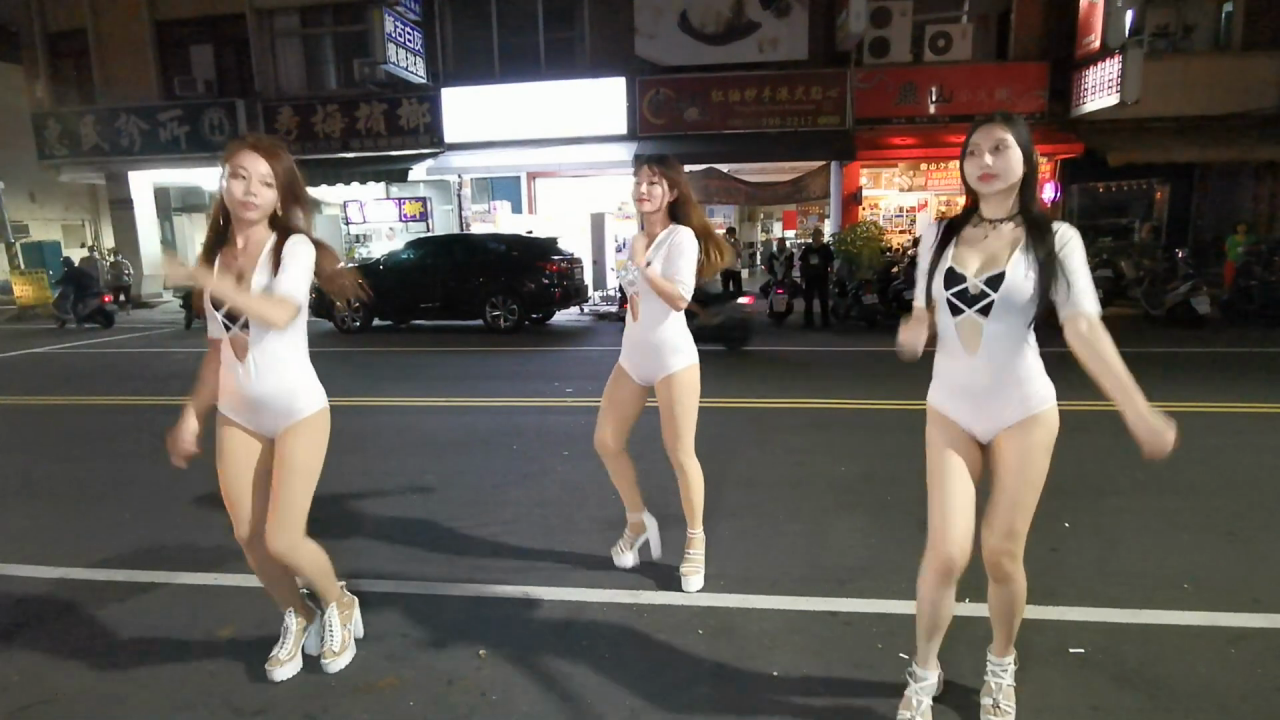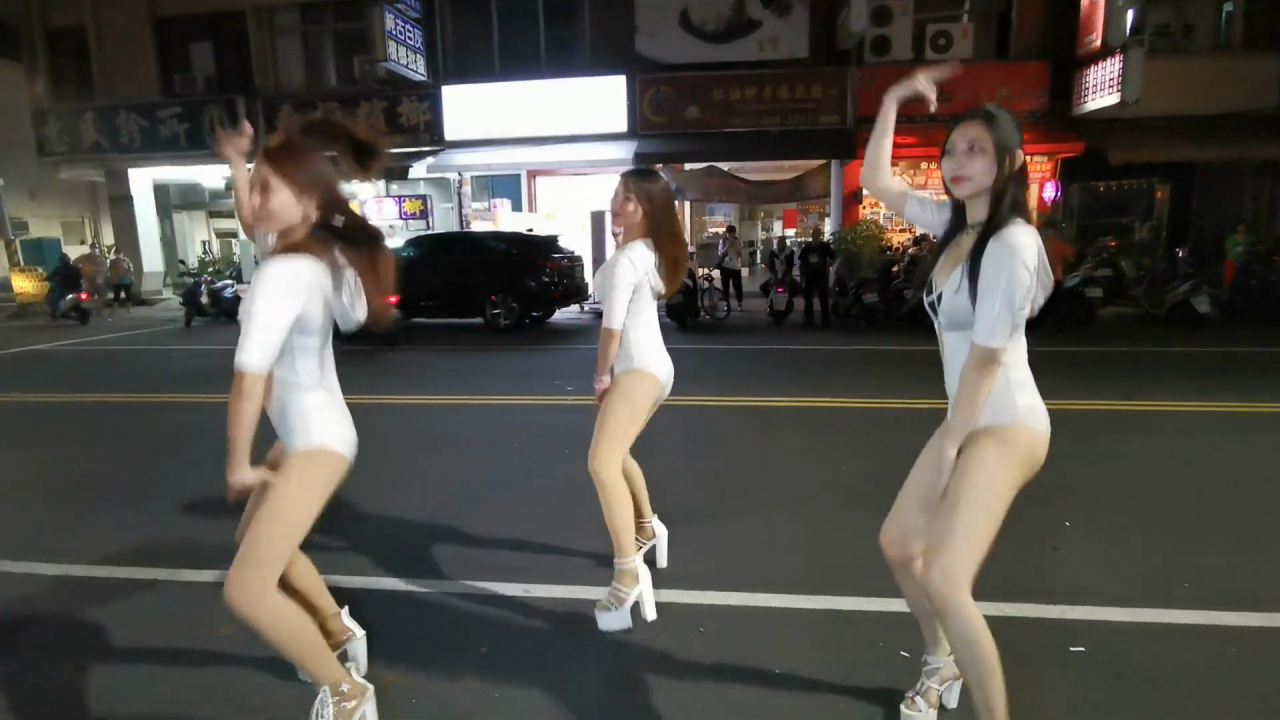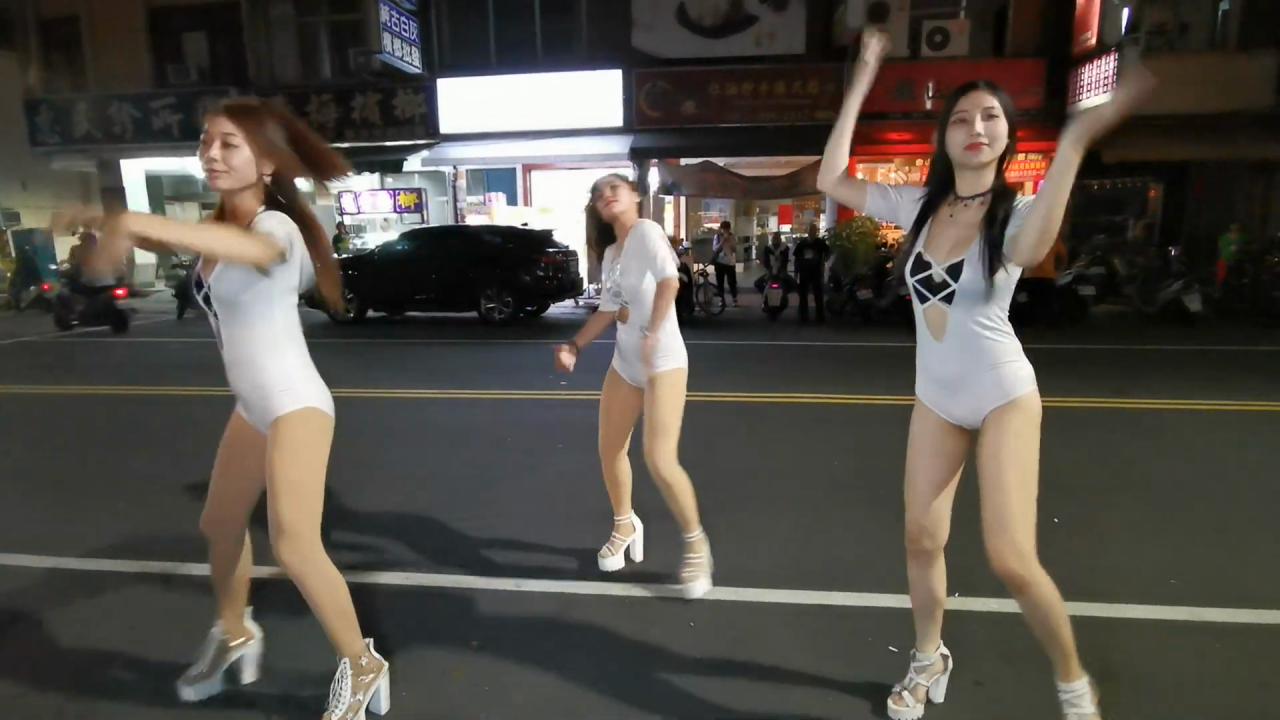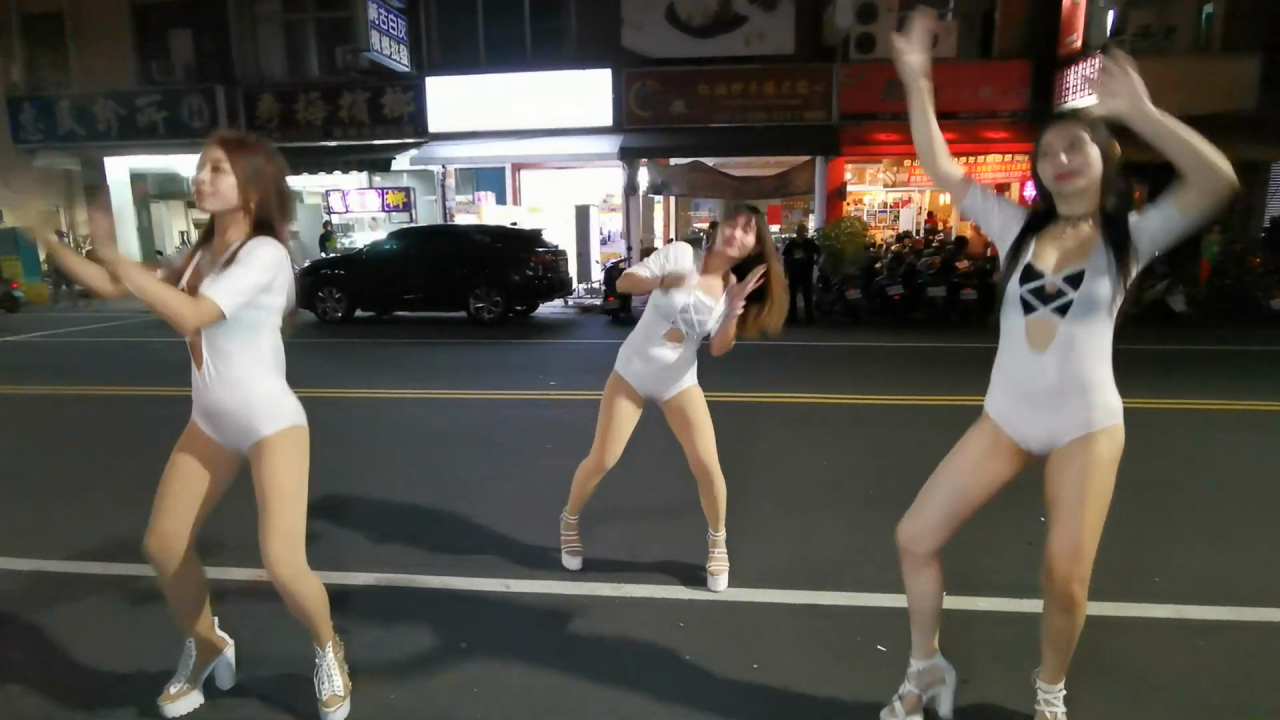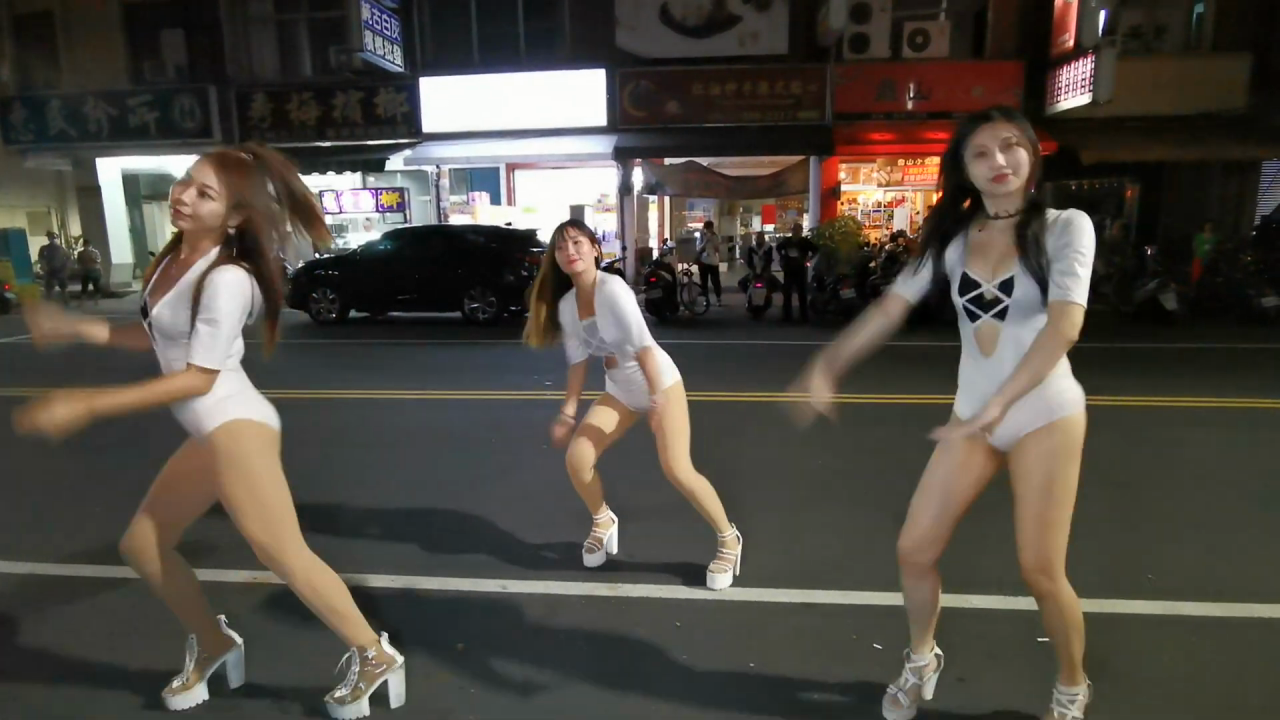
dt=1s
person 1, frame 1
left shoulder: (1055, 240)
right shoulder: (941, 234)
left elbow: (1086, 331)
right elbow: (920, 323)
left wrist: (1137, 410)
right wrist: (912, 332)
left hip: (1024, 412)
right hip: (950, 412)
left knee: (1002, 555)
right knee: (945, 550)
left ankle: (1000, 667)
person 1, frame 2
left shoulder: (1012, 241)
right shoulder: (954, 222)
left elbow: (988, 355)
right elbow: (877, 184)
left wrist: (950, 443)
right wrist: (893, 100)
left hip: (1007, 426)
right hip: (967, 420)
left knee: (945, 581)
right knee: (898, 543)
right ankle: (941, 665)
person 1, frame 3
left shoulder: (1020, 208)
right shoulder: (921, 203)
left elbow: (1028, 255)
right elbow: (831, 183)
left wrist: (1072, 145)
right wrist: (858, 91)
left hip: (1002, 397)
right hip: (937, 399)
left knee: (1011, 560)
right knee: (921, 539)
right ankle: (929, 659)
person 1, frame 4
left shoulder: (1130, 235)
right shoulder: (1018, 225)
left elbow: (1219, 179)
right elbow: (939, 169)
left wrist: (1138, 108)
right wrist: (916, 78)
left hip: (1085, 425)
right hip: (1004, 419)
left knee: (1064, 582)
right knee: (915, 537)
person 1, frame 5
left shoulder: (1067, 227)
right shoulder: (951, 240)
left elbow: (1064, 326)
right elbow: (890, 307)
left wrist: (997, 407)
right wrist: (826, 366)
left hip: (1045, 415)
right hip: (970, 414)
left knee: (1041, 571)
right knee: (915, 548)
right ankle: (921, 659)
person 2, frame 1
left shoulder: (292, 250)
right shoulder: (214, 257)
left elbow: (275, 314)
right elbow: (218, 347)
left wrist: (196, 280)
right wrist: (191, 414)
left hip: (299, 411)
right hip: (237, 415)
left knee: (282, 539)
right knee: (249, 537)
left ankle: (338, 603)
right ankle: (300, 620)
person 2, frame 2
left shoulder: (280, 275)
right shoulder: (325, 251)
left elbow: (249, 381)
right elbow: (259, 222)
left wrist: (237, 467)
right wrist: (238, 166)
left hip: (316, 441)
right hip: (312, 431)
left knee: (245, 587)
right knee: (257, 540)
right ankle: (340, 633)
person 2, frame 3
left shoulder: (274, 224)
right shoulder: (220, 225)
left elbow: (259, 251)
left wrist: (140, 224)
right wrist: (122, 229)
left hip: (295, 405)
right hip: (253, 409)
left knee: (296, 548)
right knee: (220, 528)
left ankle: (361, 670)
right ankle: (234, 635)
person 2, frame 4
left shoulder: (263, 252)
right shoulder: (201, 252)
left elbow: (191, 318)
right elbow: (113, 288)
left wrist: (115, 255)
right wrist: (53, 244)
left hip: (274, 426)
right hip: (210, 426)
left knee: (283, 563)
right knee: (163, 548)
left ankle: (328, 652)
right ankle: (205, 645)
person 2, frame 5
left shoulder: (227, 278)
right shoulder: (173, 257)
left elbow: (198, 379)
right elbow: (146, 337)
left wrist: (87, 405)
right wrist: (76, 327)
left hip: (237, 425)
right hip: (208, 433)
left knee: (285, 555)
right knee: (140, 545)
left ankle: (373, 656)
right ankle: (212, 644)
person 3, frame 1
left shoulder: (682, 237)
right shoulder: (636, 238)
left elbow: (680, 298)
left wrist: (644, 266)
left hip: (673, 359)
right hip: (632, 355)
left knee: (681, 456)
right knee: (605, 441)
left ankle: (695, 542)
right ankle: (638, 520)
person 3, frame 2
left shoulder: (625, 258)
right shoulder: (653, 251)
left elbow: (612, 325)
left wrist: (600, 375)
left hip: (637, 368)
right hip: (653, 366)
left knee: (602, 464)
right knee: (618, 455)
left ankle: (629, 576)
right ankle: (648, 530)
person 3, frame 3
left shoulder: (647, 231)
right shoulder: (610, 253)
left elbow: (669, 280)
left wrist: (651, 332)
right wrist: (574, 344)
left hip: (664, 363)
right hip: (624, 364)
left knee: (659, 461)
right knee: (609, 453)
left ankle: (695, 543)
right ankle: (625, 526)
person 3, frame 4
left shoulder: (734, 290)
right shoulder: (679, 254)
left elbow: (719, 348)
right elbow: (625, 282)
left wrist: (735, 306)
right wrist: (663, 281)
left hip: (679, 382)
right hip: (631, 372)
left knee: (707, 466)
right knee: (602, 460)
left ankle: (718, 545)
right ankle: (570, 521)
person 3, frame 5
left shoulder: (613, 288)
right shoulder: (566, 305)
left elbow: (642, 344)
right elbow: (578, 362)
left wrist: (656, 396)
right wrist: (568, 412)
left hip: (661, 384)
right hip: (619, 392)
left knee: (678, 470)
right knee: (577, 458)
left ankle: (728, 539)
right ankle: (603, 522)
